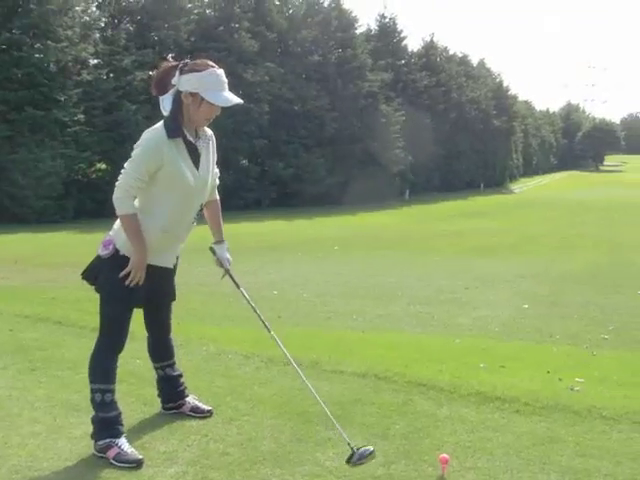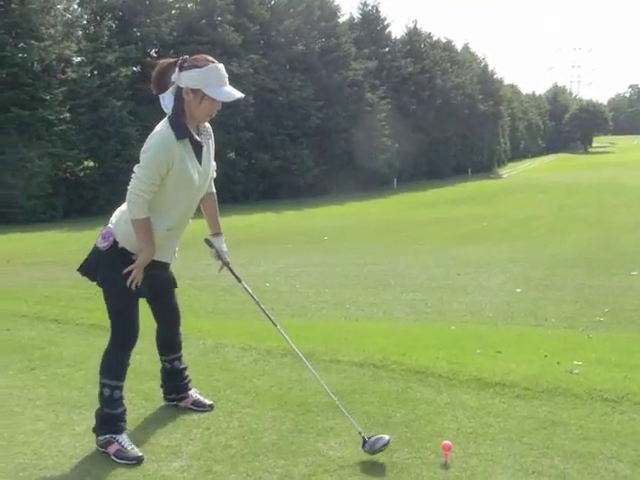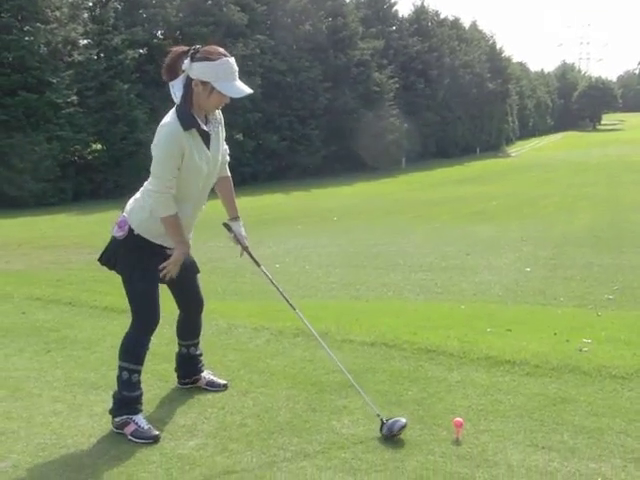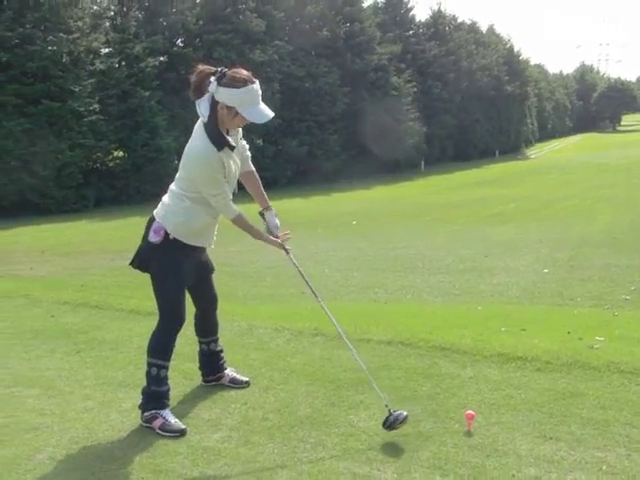
dt=0.5s
person 1, frame 1
left shoulder: (207, 140)
right shoulder: (157, 140)
left elbow: (210, 195)
right elbow: (123, 197)
left wrist: (220, 243)
right wrist: (140, 253)
left hip: (164, 258)
right hip: (127, 256)
left knee: (161, 330)
right knee: (112, 339)
left ankle: (173, 397)
right ankle: (106, 433)
person 1, frame 2
left shoulder: (205, 134)
right shoulder: (165, 140)
left elbow: (207, 188)
right elbow: (137, 201)
left wrist: (217, 237)
right wrist: (145, 253)
left hip: (158, 250)
right hip: (125, 249)
left knee: (170, 321)
right knee: (125, 334)
left ankle: (176, 389)
right ankle: (109, 429)
person 1, frame 3
left shoulder: (214, 120)
right shoulder: (172, 132)
left elbow: (221, 172)
right elbow: (164, 200)
left wrist: (235, 221)
right wrist: (178, 249)
left hip: (174, 238)
right hip: (142, 236)
left knee: (193, 305)
right knee: (146, 320)
left ankle: (190, 372)
right ankle: (125, 411)
person 1, frame 4
left shoulder: (229, 126)
right shoulder: (205, 152)
left elbow: (245, 168)
right elbow: (225, 207)
left wrist: (269, 213)
right wrist: (263, 237)
left hip: (192, 237)
right hip: (170, 238)
left knee: (208, 304)
right knee: (172, 317)
left ankle: (213, 369)
right ankle: (153, 406)
